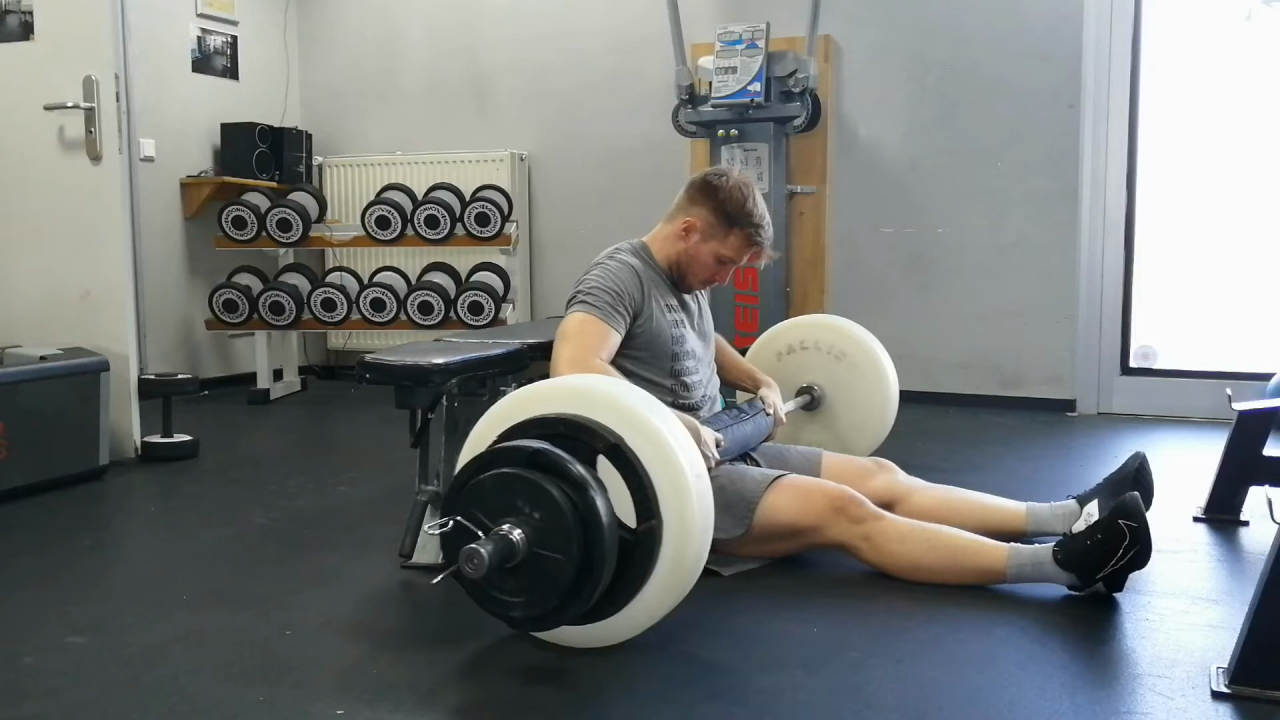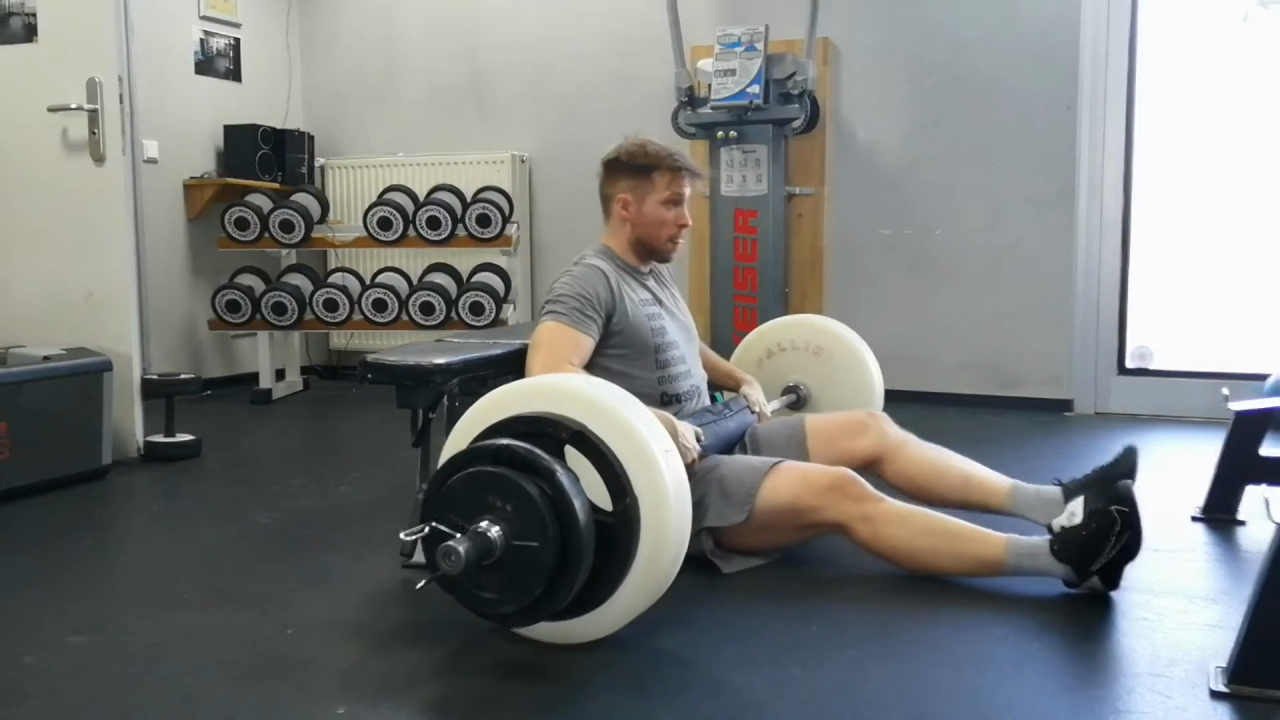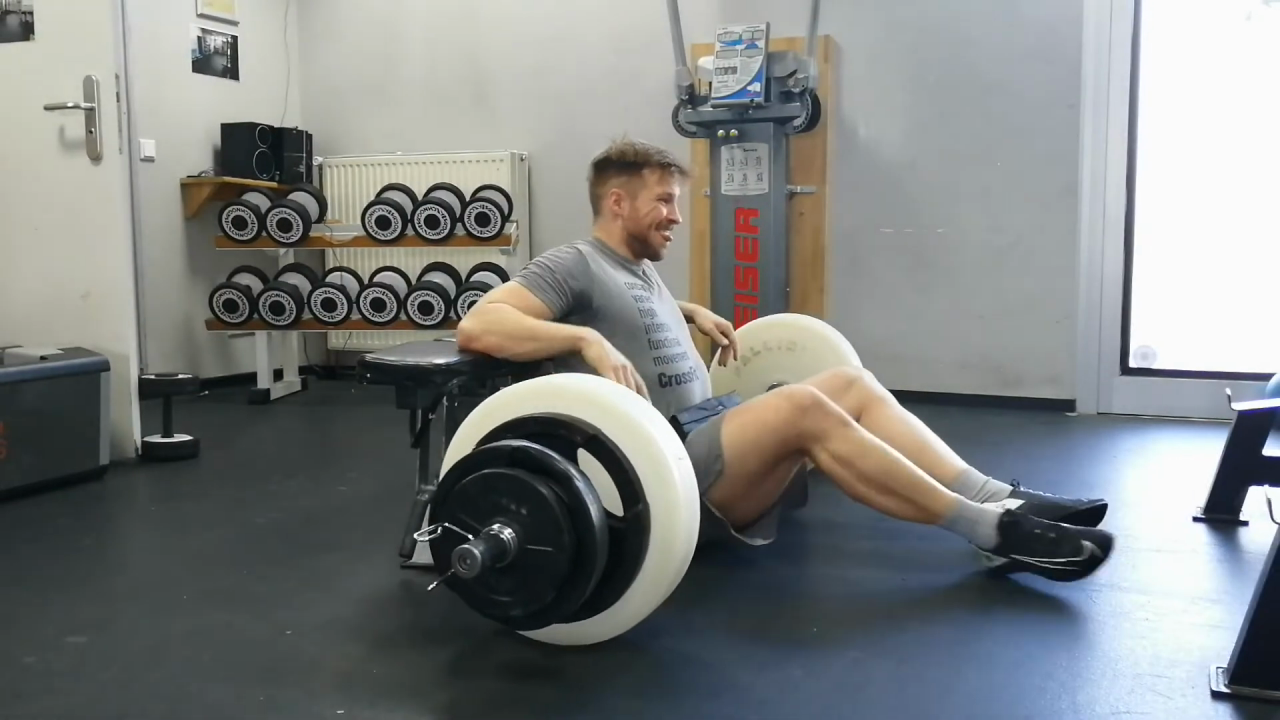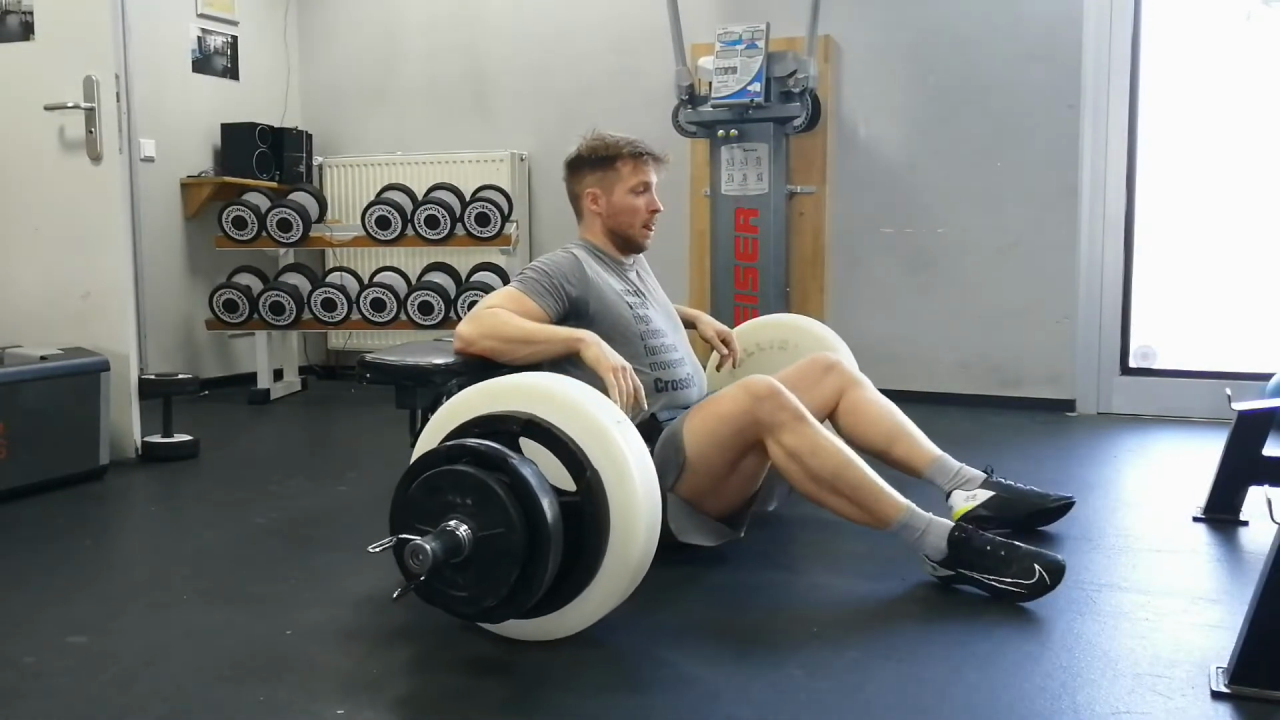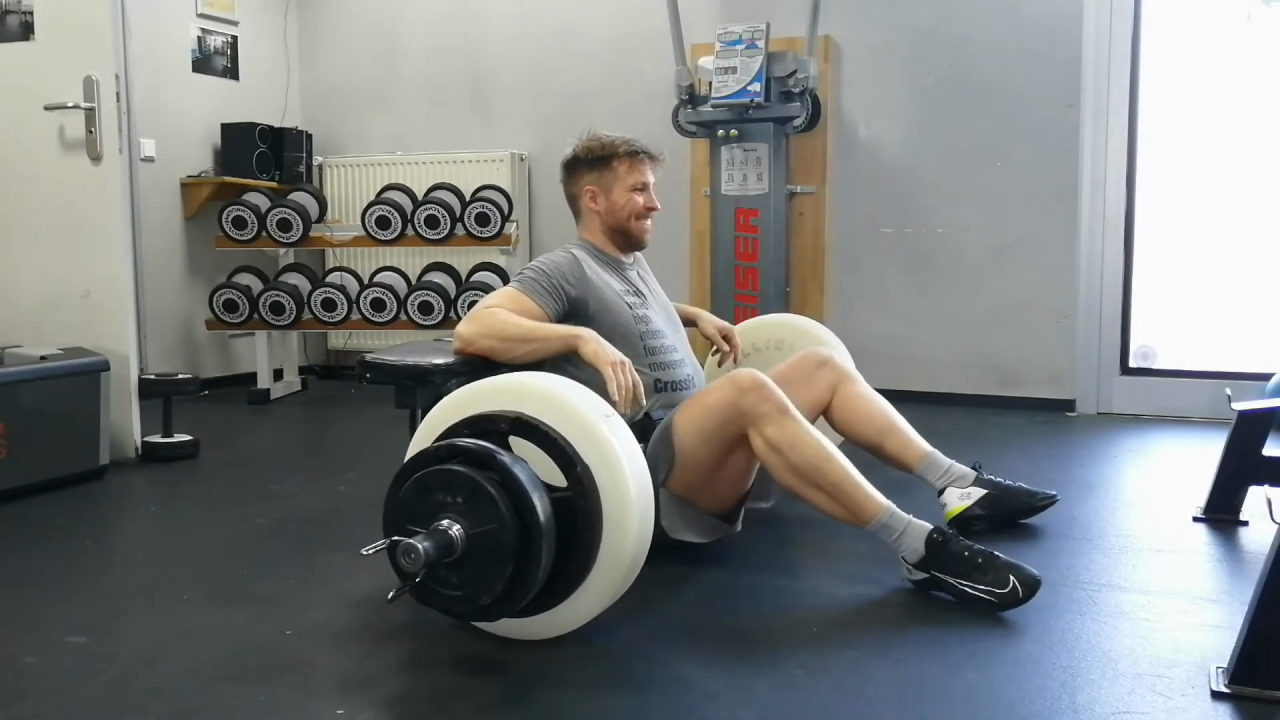
dt=1s
person 1, frame 1
left shoulder: (683, 276)
right shoulder: (618, 278)
right elbow: (572, 372)
left wrist: (762, 382)
right wrist: (678, 425)
left hip: (719, 455)
left knee: (879, 476)
right knee: (842, 510)
left ankle: (1069, 516)
right ankle: (1064, 564)
person 1, frame 2
left shoulder: (652, 272)
right shoulder: (589, 283)
right elbow: (546, 378)
left wrist: (741, 379)
right wrist: (657, 425)
left hip: (718, 448)
left knee: (871, 430)
right knee: (840, 493)
left ankle: (1054, 505)
right ankle: (1063, 558)
person 1, frame 3
left shoulder: (637, 266)
right shoulder: (573, 266)
right elbow: (476, 327)
left wrist: (691, 312)
right wrist: (584, 339)
left hip: (709, 441)
left knee: (852, 384)
right knee: (804, 407)
left ankle: (999, 499)
right ankle: (996, 532)
person 1, frame 4
left shoulder: (629, 262)
right shoulder: (566, 270)
right elbow: (473, 330)
left wrist: (694, 317)
right wrist: (584, 340)
left hip: (707, 449)
right hip: (653, 475)
left knee: (830, 369)
right knee: (761, 395)
left ankle: (970, 491)
right ankle: (943, 542)
person 1, frame 5
left shoulder: (628, 260)
right shoulder: (564, 270)
right elbow: (472, 331)
left wrist: (693, 314)
right wrist: (583, 339)
left hip: (705, 459)
right hip: (652, 481)
left knee: (821, 364)
right knee: (748, 387)
left ankle: (959, 489)
right ankle: (922, 547)
